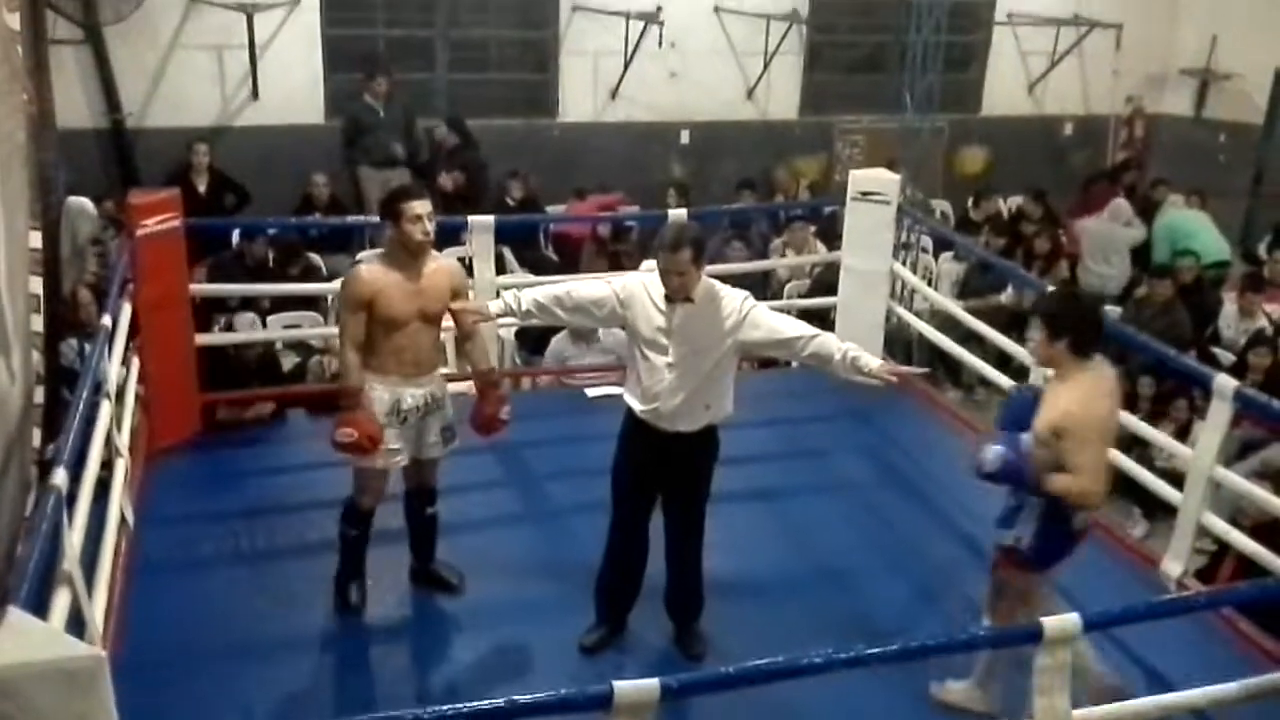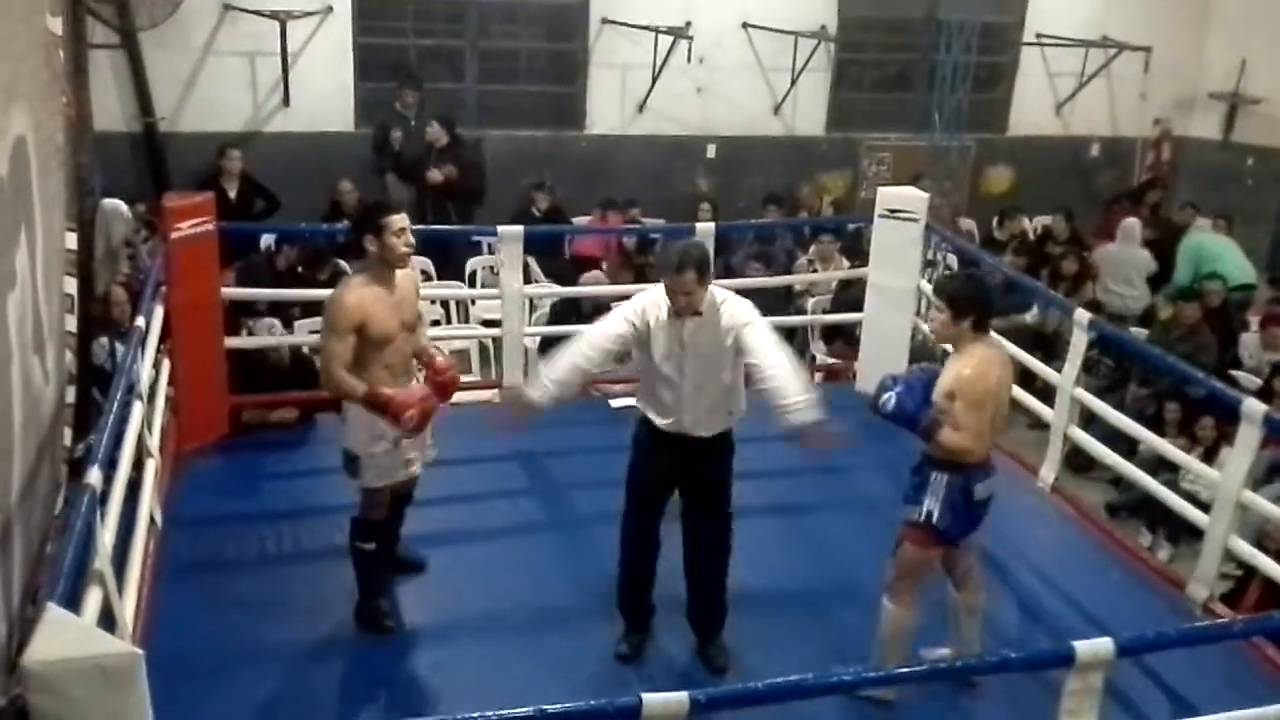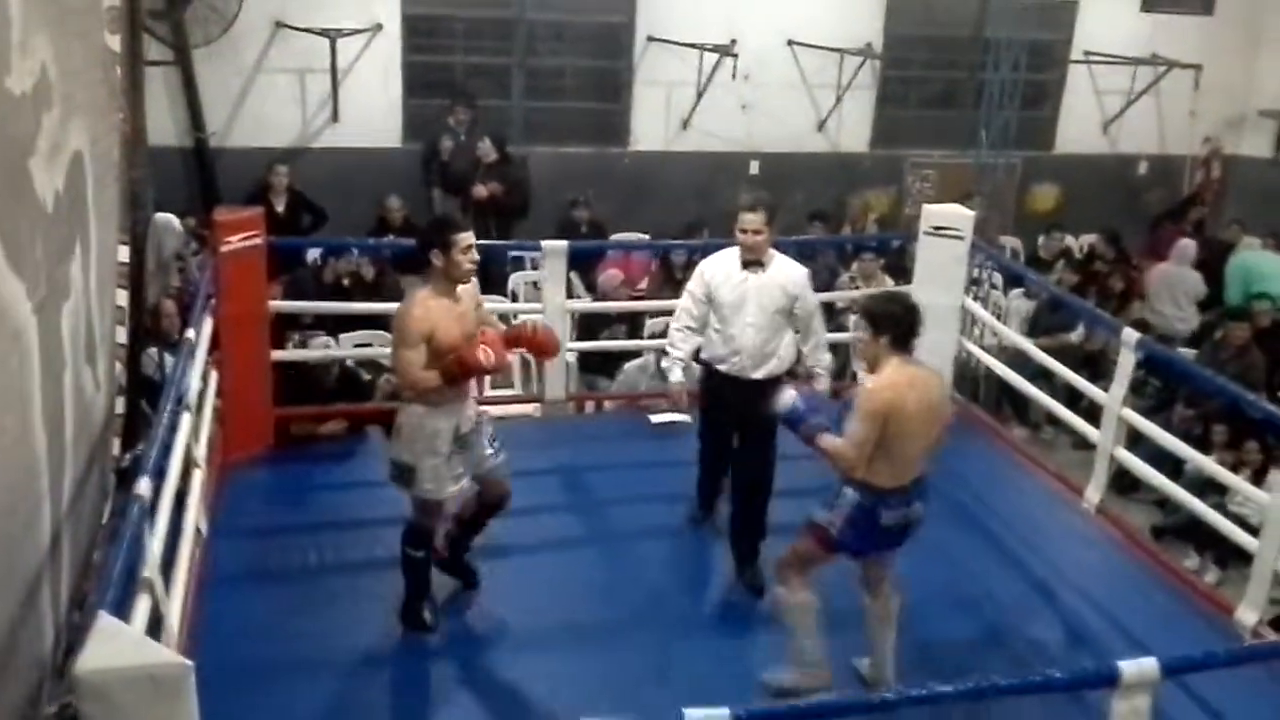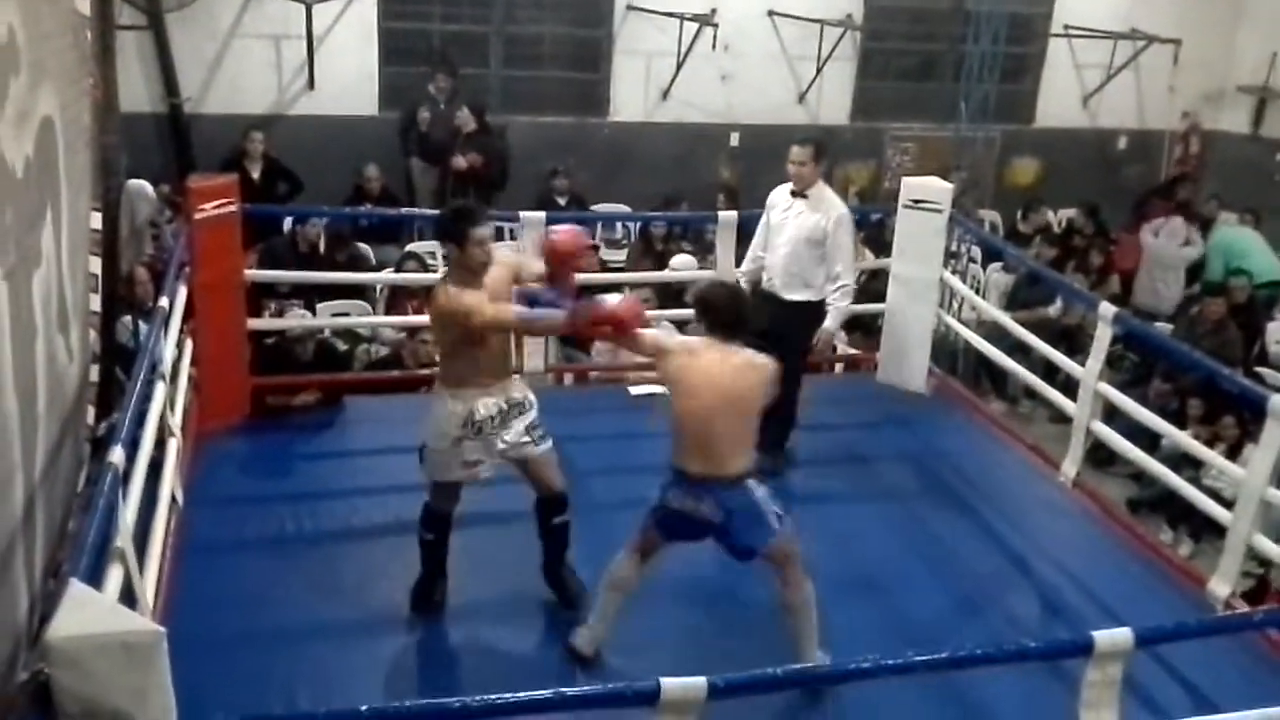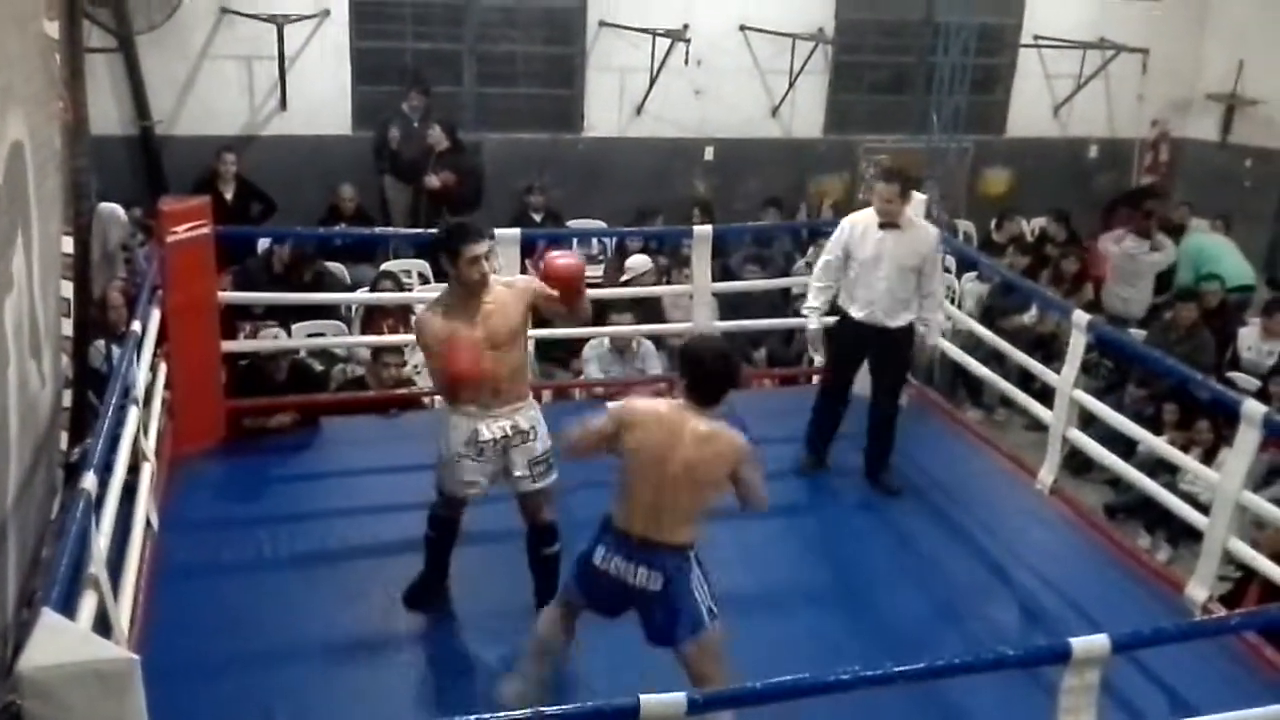
dt=1s
person 1, frame 1
left shoulder: (450, 272)
right shoulder: (364, 279)
left elbow: (469, 334)
right elbow: (350, 347)
left wrist: (488, 385)
right wrist: (352, 406)
left hip: (430, 389)
right hip: (381, 394)
left knee: (424, 485)
right knee: (367, 496)
left ankle: (424, 564)
right ankle: (349, 575)
person 1, frame 2
left shoulder: (409, 277)
right shoulder: (348, 302)
right elbow: (333, 374)
left wrist: (432, 360)
right wrist: (382, 401)
left hip: (409, 401)
right hip: (373, 413)
left knee: (404, 488)
right knee: (374, 506)
left ankle: (386, 553)
right ankle: (371, 597)
person 1, frame 3
left shoulder: (470, 291)
right shoulder: (415, 313)
left elbow: (489, 329)
right elbow: (409, 385)
left wrist: (518, 334)
right wrist: (459, 368)
left hip: (466, 413)
right hip: (429, 422)
left knee: (497, 492)
right knee: (428, 516)
left ankle: (452, 551)
right ankle: (416, 598)
person 1, frame 4
left shoulder: (503, 264)
right shoulder: (450, 298)
left elbow: (551, 278)
right elbow: (527, 322)
left wrist: (561, 262)
right wrist: (595, 316)
left hip: (509, 395)
right hip: (461, 406)
left knee: (553, 489)
right knee: (442, 501)
left ankle: (556, 566)
right ankle: (432, 578)
person 1, frame 5
left shoulder: (521, 289)
right shoulder: (433, 322)
left elbow: (578, 314)
right elbow: (448, 391)
left wrist: (575, 289)
right wrist: (457, 379)
left hip: (522, 417)
right hip: (469, 423)
left knee: (541, 516)
right knee: (448, 508)
left ankle: (548, 600)
right ankle: (434, 579)
person 2, frame 1
left shoulder: (1085, 403)
right shoulder: (1094, 369)
left elbow: (1089, 491)
left wrist: (1026, 472)
right wrist: (1030, 410)
left hip: (1045, 513)
right hip: (1051, 508)
left knee: (1005, 605)
right knee: (1033, 598)
left ankle: (981, 691)
right ankle: (1096, 682)
person 2, frame 2
left shoulder: (973, 371)
right shoulder: (990, 351)
left elbow: (970, 446)
left wrist: (917, 417)
right wrist: (931, 390)
left hip: (948, 484)
right hip: (966, 481)
left knee: (900, 585)
right knee: (962, 569)
right ankle: (968, 656)
person 2, frame 3
left shoulder: (877, 389)
right shoulder: (935, 381)
left elbow: (849, 459)
left wrist: (808, 424)
left hip: (868, 503)
right hip: (911, 498)
left knee: (790, 569)
right knee: (878, 582)
left ankle: (809, 669)
right ankle: (881, 671)
person 2, frame 4
left shoulder: (677, 350)
right shoulder: (765, 368)
left elbow: (622, 332)
left hip: (685, 490)
right hip: (737, 494)
left knee: (637, 552)
right knee: (791, 568)
left ankle: (588, 640)
right ankle: (812, 662)
person 2, frame 5
left shoulder: (635, 411)
right shoulder: (734, 445)
left elbow: (572, 442)
right elbow: (757, 503)
left hip: (613, 551)
right hip: (670, 570)
left knee: (564, 607)
right knee: (711, 681)
left ankle: (521, 693)
person 3, frame 1
left shoulder: (734, 308)
right shoulder: (632, 291)
left elbow: (797, 336)
right elbow: (569, 298)
left wrist: (866, 362)
right wrist: (498, 306)
left hip: (695, 440)
right hip: (640, 431)
left knee: (686, 536)
right knee: (625, 530)
left ankle: (686, 620)
right ankle: (610, 616)
person 3, frame 2
left shoulder: (736, 314)
right shoulder: (645, 308)
left elbow: (771, 359)
right elbow: (595, 345)
left wrist: (802, 414)
right wrist: (541, 391)
left hip: (711, 442)
right hip: (656, 434)
left knee: (711, 541)
right knee: (639, 532)
left ankle: (708, 631)
right ankle: (636, 623)
person 3, frame 3
left shoulder: (794, 275)
right shoulder: (712, 267)
left elbow: (811, 331)
right elbow: (686, 322)
left wrist: (820, 380)
right wrist: (675, 372)
left hip: (765, 386)
right hip: (718, 379)
left knee: (755, 474)
right knee: (712, 454)
left ankle: (747, 556)
right ankle: (707, 500)
person 3, frame 4
left shoulder: (834, 212)
right shoulder: (777, 196)
left elbow: (842, 274)
left wrist: (832, 321)
right wrist: (743, 282)
left hip: (805, 308)
right hip: (768, 298)
left knee: (786, 379)
left ankle: (773, 445)
right ankle: (766, 436)
person 3, frame 5
left shoulder: (927, 236)
right shoulder: (853, 224)
left elbow: (931, 291)
right elbow: (826, 273)
left wrist: (931, 335)
right wrist: (814, 318)
left hip: (897, 331)
right hip: (852, 323)
left knee: (886, 402)
right knee: (832, 389)
left ankle: (878, 467)
right ankle: (816, 452)
